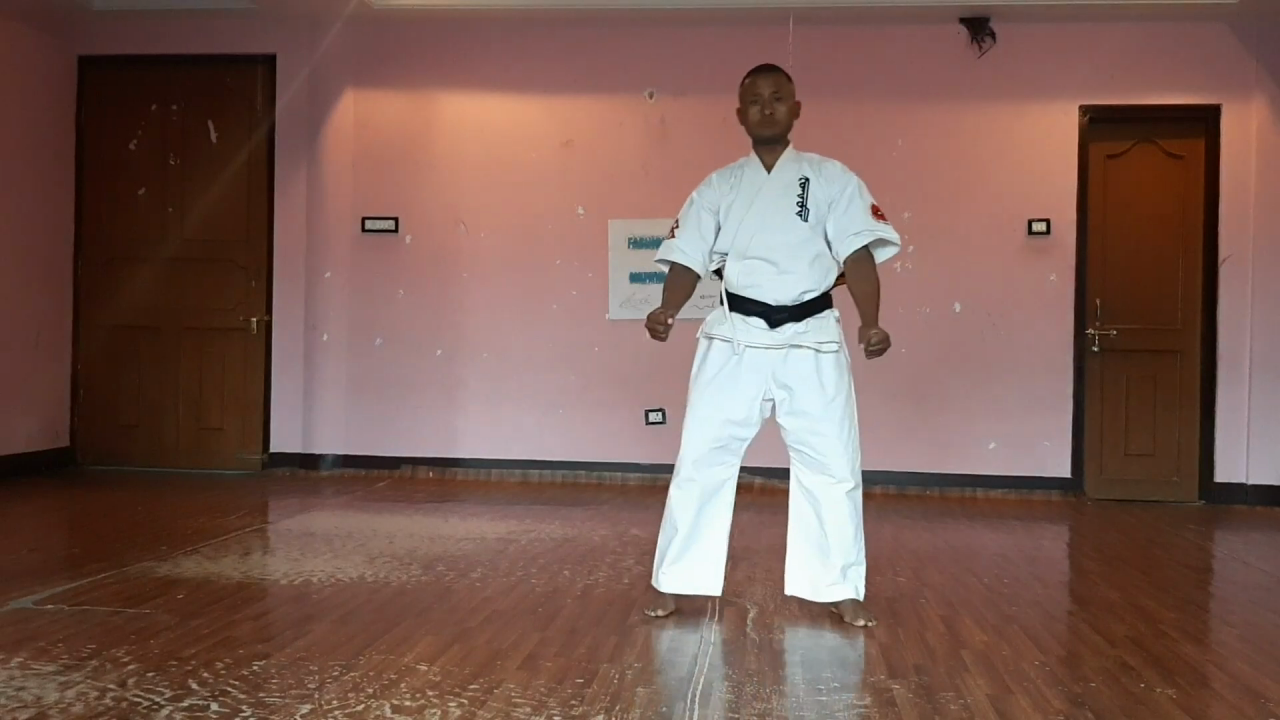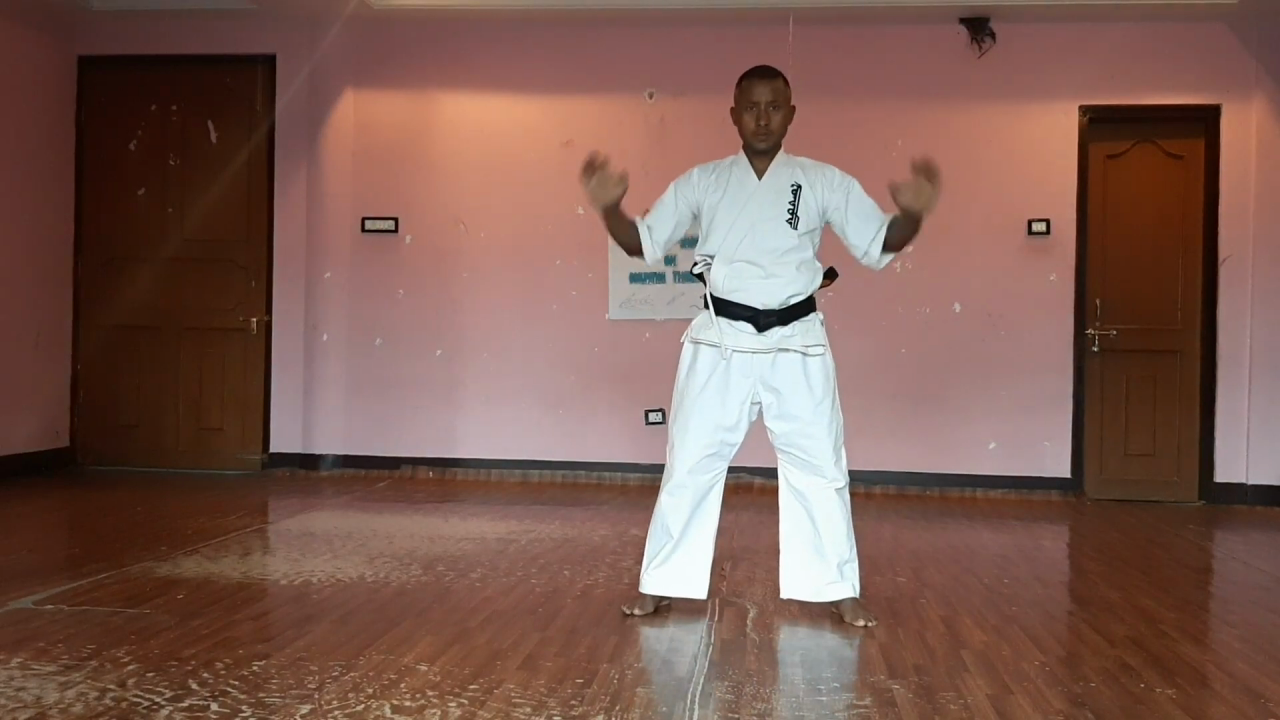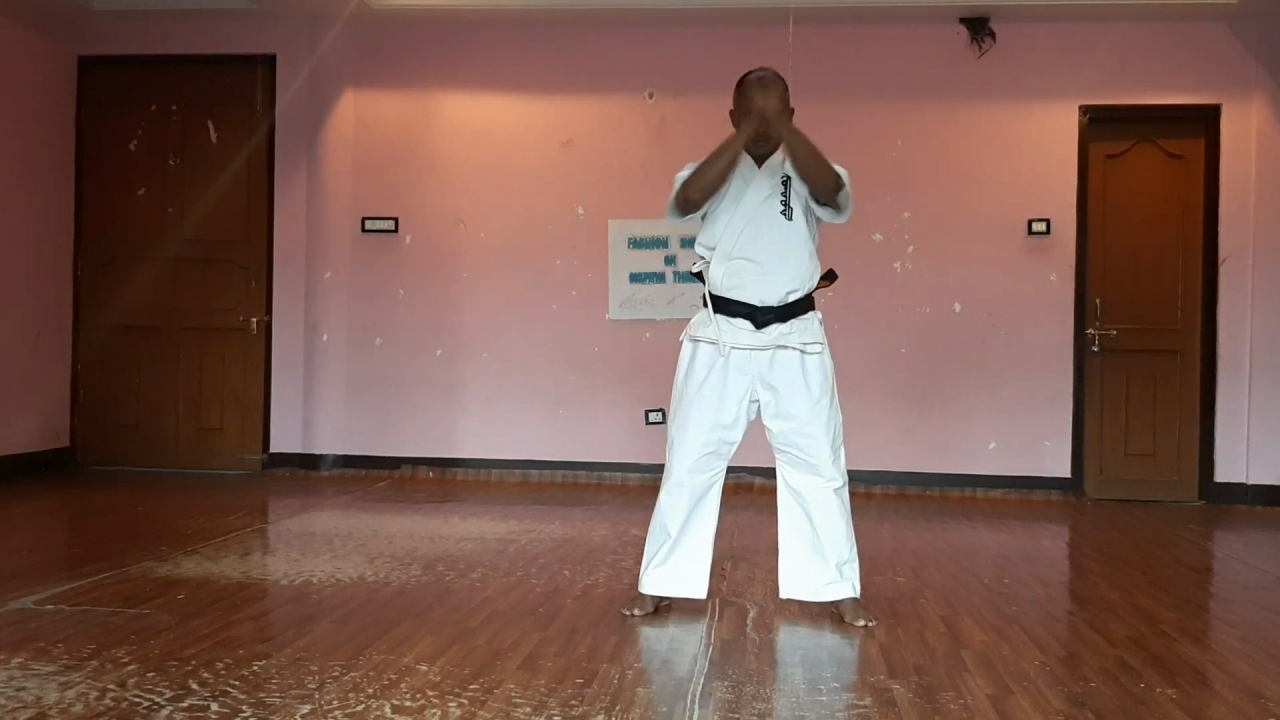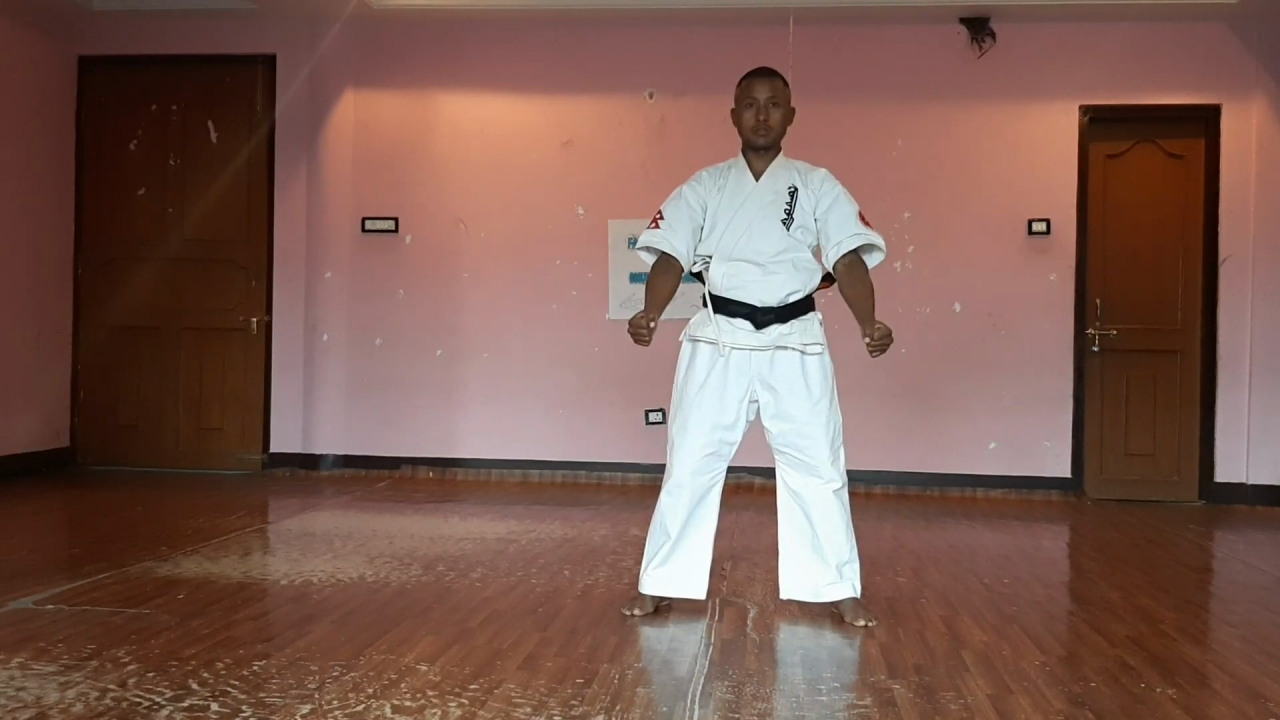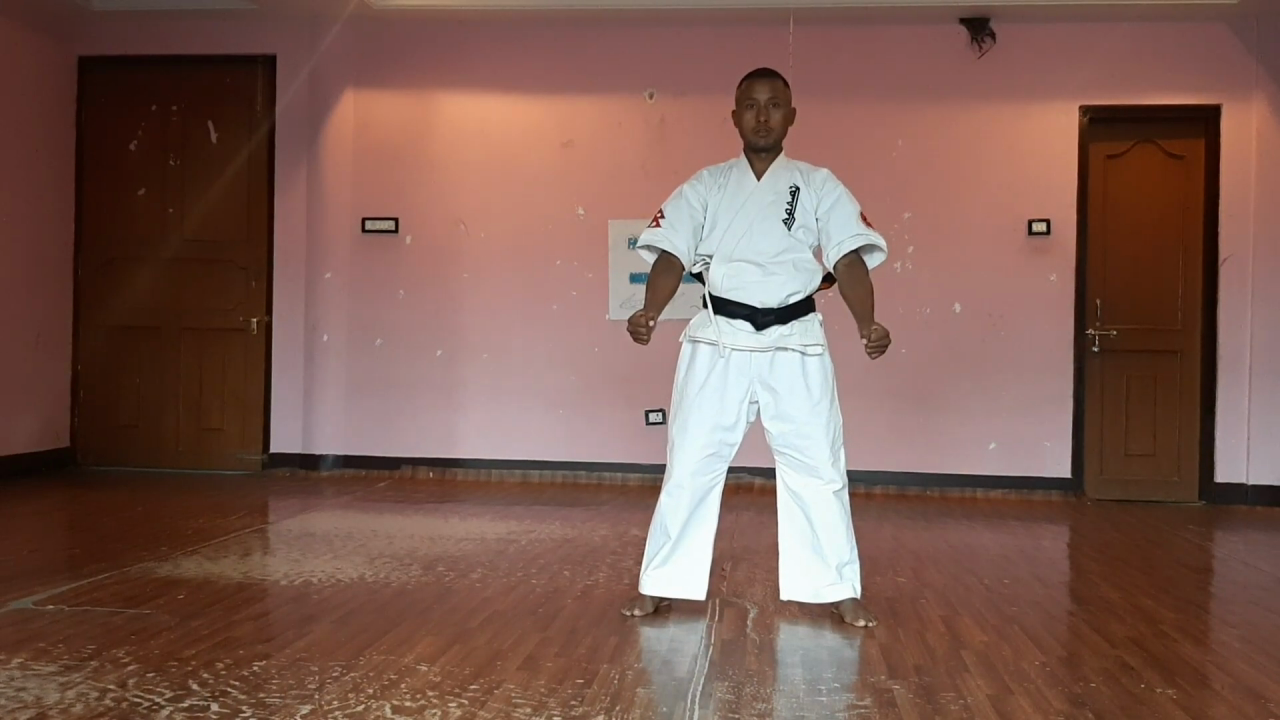
dt=1s
person 1, frame 1
left shoulder: (832, 178)
right shoulder: (717, 187)
left elbow: (857, 254)
right elbow: (687, 260)
left wrist: (870, 323)
right wrist: (667, 311)
left hip: (811, 338)
right hip: (733, 338)
left knee: (831, 466)
right knee: (703, 458)
left ankle: (842, 590)
right ankle: (677, 582)
person 1, frame 2
left shoulder: (823, 181)
right shoulder: (702, 181)
left elbow: (879, 243)
right elbow: (642, 241)
left wrist: (912, 214)
right wrist: (610, 207)
left hip: (796, 341)
right hip: (720, 340)
left knee: (819, 467)
right knee: (690, 464)
left ankle: (840, 590)
right ankle: (659, 584)
person 1, frame 3
left shoulder: (803, 171)
right shoulder: (717, 169)
left elbow: (834, 194)
right elbow: (686, 200)
left wrist: (784, 129)
right wrist: (740, 136)
left hip: (794, 339)
right hip: (719, 337)
left knee: (818, 464)
right knee: (690, 462)
left ankle: (839, 590)
right ankle: (658, 584)
person 1, frame 4
left shoulder: (817, 185)
right shoulder: (703, 187)
left elbow: (847, 259)
right elbow: (670, 256)
left wrist: (868, 322)
right wrist: (649, 314)
left hip: (794, 341)
right hip: (718, 339)
left knee: (817, 467)
right knee: (691, 464)
left ankle: (840, 590)
right ankle: (659, 584)
person 1, frame 5
left shoulder: (819, 186)
right shoulder: (705, 187)
left elbow: (848, 259)
right elbow: (671, 256)
left wrist: (867, 324)
right wrist: (649, 312)
left hip: (795, 342)
right hip: (718, 341)
left knee: (817, 468)
right knee: (691, 465)
left ankle: (839, 590)
right ankle: (660, 584)
